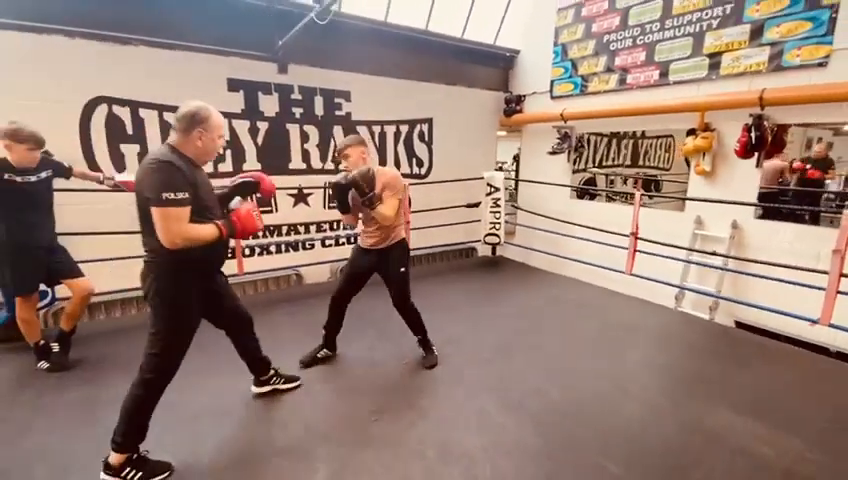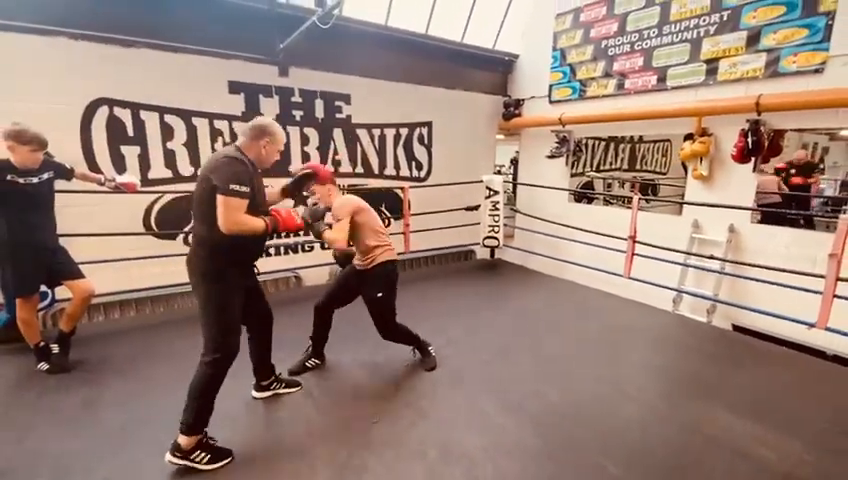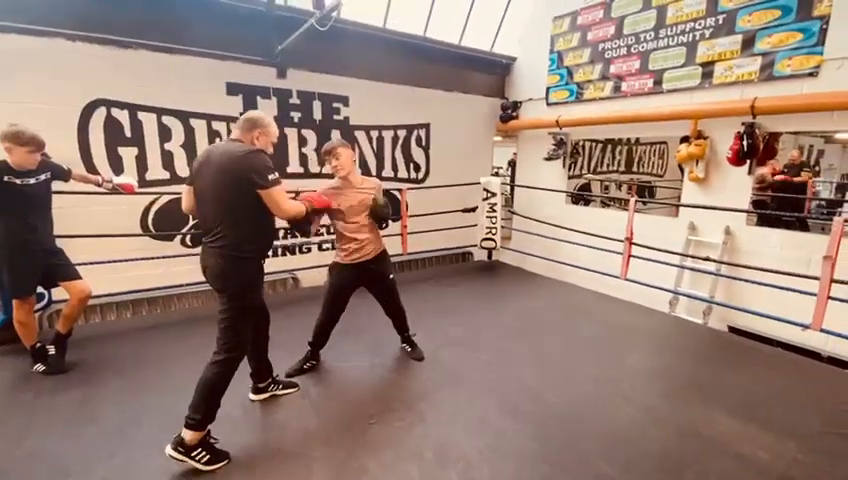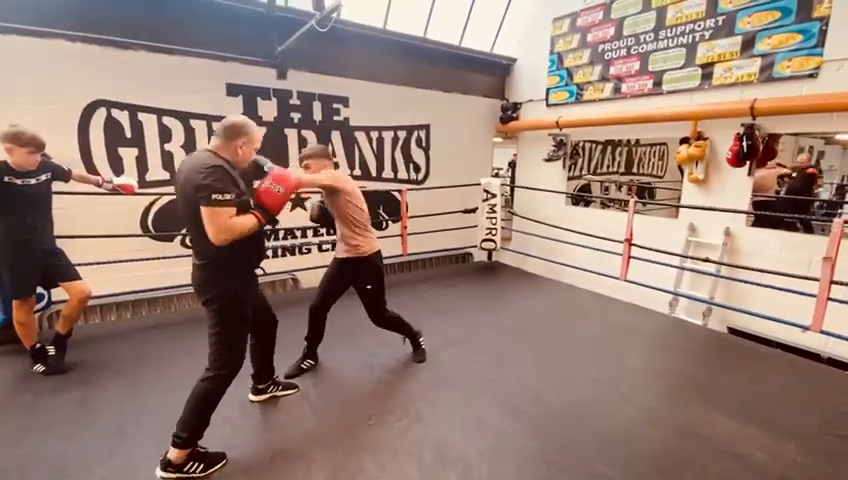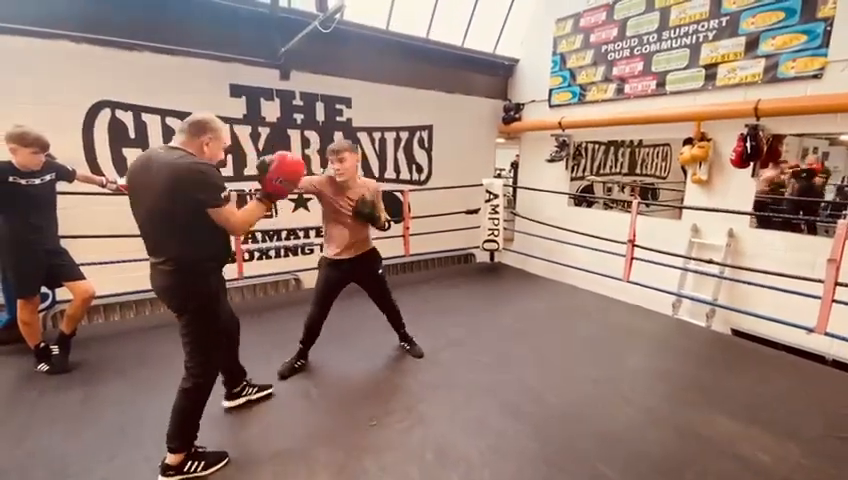
dt=0.3s
person 1, frame 1
left shoulder: (189, 165)
right shoulder: (165, 170)
right elbow: (173, 236)
left wrist: (229, 197)
right wrist: (228, 227)
left hip: (204, 274)
right hip: (174, 282)
left knee: (240, 323)
right knee: (160, 367)
left ankle: (265, 376)
person 1, frame 2
left shoulder: (244, 165)
right shoulder: (234, 167)
left elbow: (263, 199)
right elbow: (230, 223)
left wrist: (296, 184)
right wrist: (274, 222)
left hip: (236, 265)
right hip: (216, 270)
left knee: (261, 319)
right knee: (221, 350)
left ankle: (265, 380)
right ankle: (187, 441)
person 1, frame 3
left shoulder: (206, 157)
right shoulder: (252, 159)
left elbow: (189, 206)
right elbow: (285, 210)
right wrist: (312, 203)
left hip: (218, 254)
right hip: (237, 262)
left knee: (258, 319)
right knee: (231, 347)
left ankle: (263, 382)
right ankle: (189, 438)
person 1, frame 4
left shoulder: (195, 162)
right shoulder: (216, 173)
right elbow: (221, 232)
left wrist: (249, 192)
right wrist: (264, 212)
left hip: (225, 271)
right hip: (225, 276)
left knee: (265, 322)
right knee: (224, 363)
left ankle: (264, 383)
person 1, frame 5
left shoulder: (142, 163)
right shoulder: (195, 171)
right elbow: (239, 224)
right wrist: (270, 193)
left hip: (171, 271)
right hip: (194, 279)
left knee: (226, 328)
right knee: (202, 365)
left ankle: (238, 387)
person 2, frame 1
left shoulder: (47, 164)
left elbow: (76, 171)
left wrist: (106, 179)
left hip: (49, 244)
left knee: (84, 289)
right knee: (26, 301)
left ankle: (60, 343)
right ankle: (41, 351)
person 2, frame 2
left shoulder: (49, 166)
left elbow: (77, 173)
left wrist: (107, 181)
left hip: (50, 246)
left knee: (85, 290)
right knee: (26, 302)
left ankle: (60, 344)
right ankle: (42, 353)
person 2, frame 3
left shoulder: (46, 167)
left elbow: (74, 174)
left wrist: (104, 182)
left hip: (47, 247)
left knee: (82, 291)
right knee: (24, 303)
left ankle: (57, 344)
right ankle: (38, 355)
person 2, frame 4
left shoulder: (46, 167)
left elbow: (74, 175)
left wrist: (104, 182)
left hip: (47, 247)
left knee: (82, 292)
right knee: (23, 304)
left ankle: (57, 345)
right ankle: (38, 355)
person 2, frame 5
left shoulder: (51, 168)
left elbow: (78, 175)
left wrist: (105, 183)
left hip: (51, 247)
left knee: (85, 292)
right knee: (27, 303)
left ankle: (61, 344)
right ankle: (41, 354)
person 3, frame 1
left shoulder: (389, 176)
right shoulder: (354, 184)
left elbow: (387, 218)
right elbow: (349, 223)
left wrist: (367, 193)
right wrist: (341, 200)
left hip: (393, 247)
right hip: (365, 248)
left knee: (402, 303)
right knee: (339, 297)
left ankle: (426, 345)
right ankle: (327, 345)
person 3, frame 2
left shoulder: (344, 203)
right shoulder: (344, 206)
left elbow: (339, 243)
left wrist: (317, 225)
right wrist: (345, 255)
left hip: (381, 267)
right hip: (360, 267)
left knee: (386, 327)
right knee: (322, 307)
left ankle: (423, 347)
right ankle: (315, 354)
person 3, frame 3
left shoulder: (373, 185)
right shoulder: (328, 191)
left wrist: (382, 213)
left hip: (376, 259)
right hip: (345, 265)
left knee: (393, 306)
right knee: (328, 316)
left ankle: (407, 340)
right ankle: (312, 355)
person 3, frame 4
left shoulder: (333, 178)
right shoulder: (331, 187)
left elbow: (301, 180)
right wrist: (322, 213)
left hip: (365, 259)
right hip: (343, 259)
left knee: (378, 315)
right knee: (317, 307)
left ankle: (414, 338)
right ankle: (310, 355)
person 3, frame 5
left shoulder: (371, 187)
right shoulder: (324, 183)
left elbow: (382, 222)
left wrist: (372, 216)
left hip: (365, 256)
right hip: (334, 261)
left knee: (386, 302)
right knee: (317, 313)
left ankle: (405, 337)
right ankle: (301, 355)
